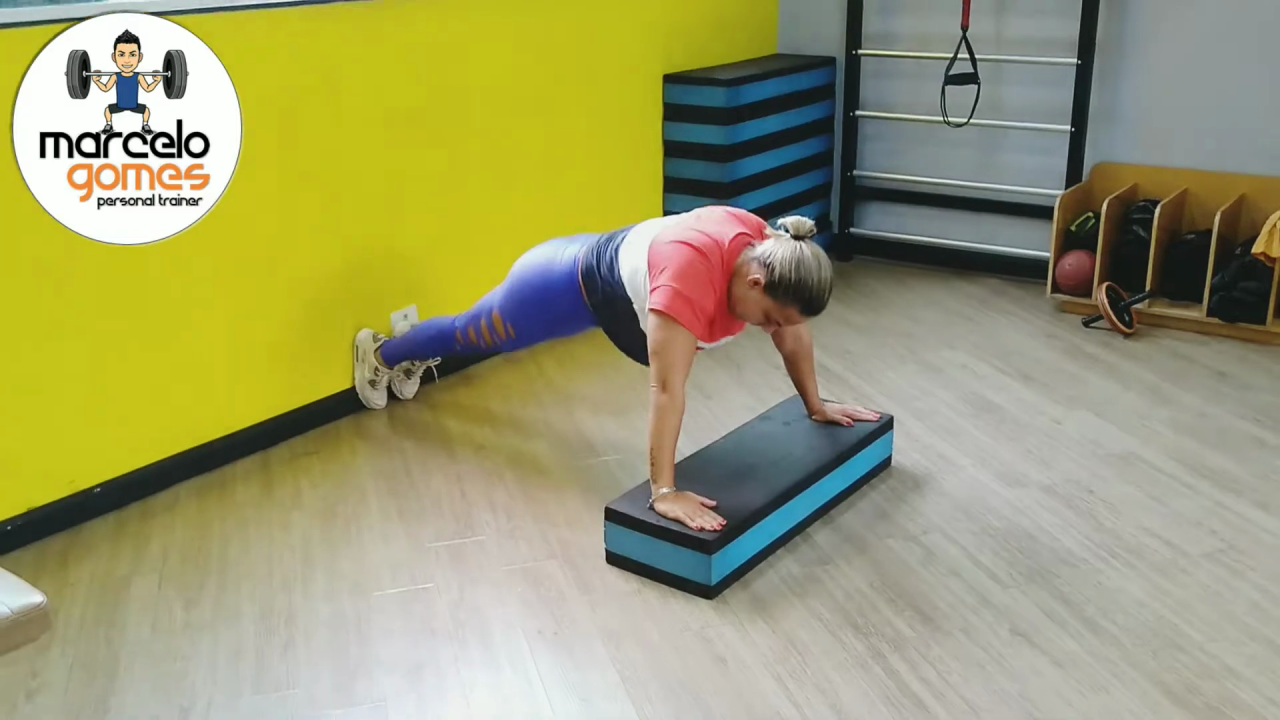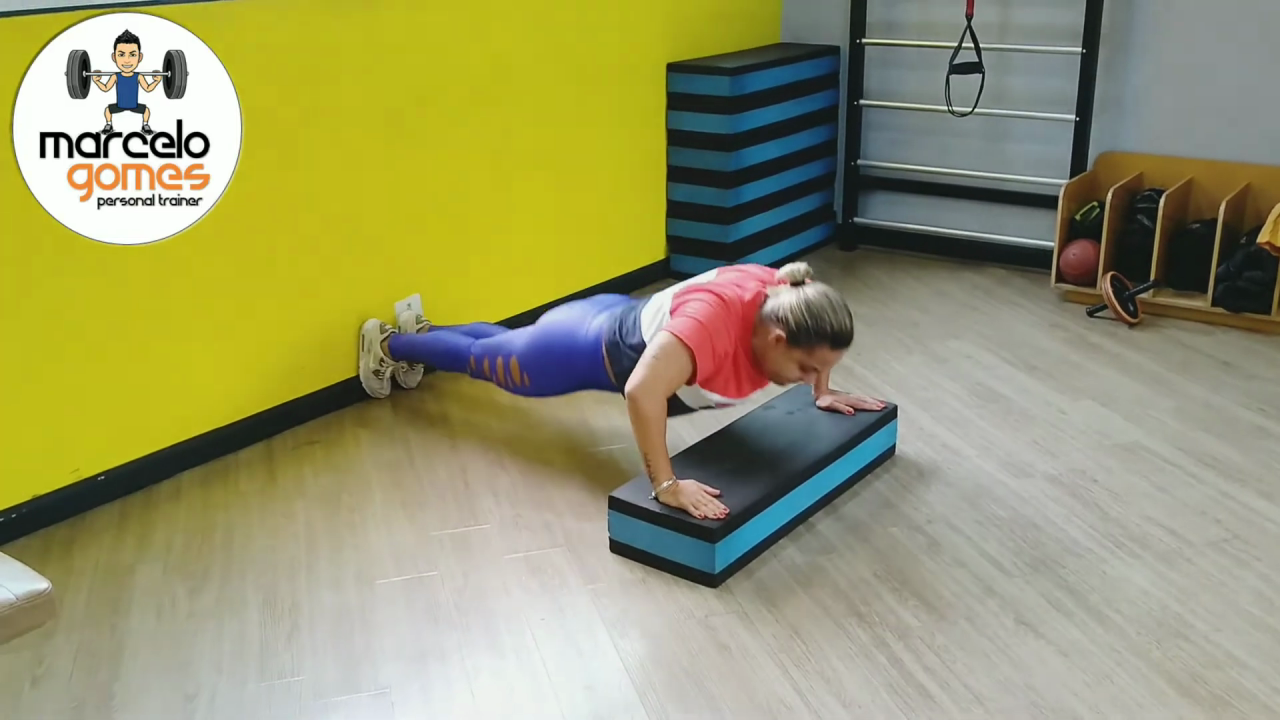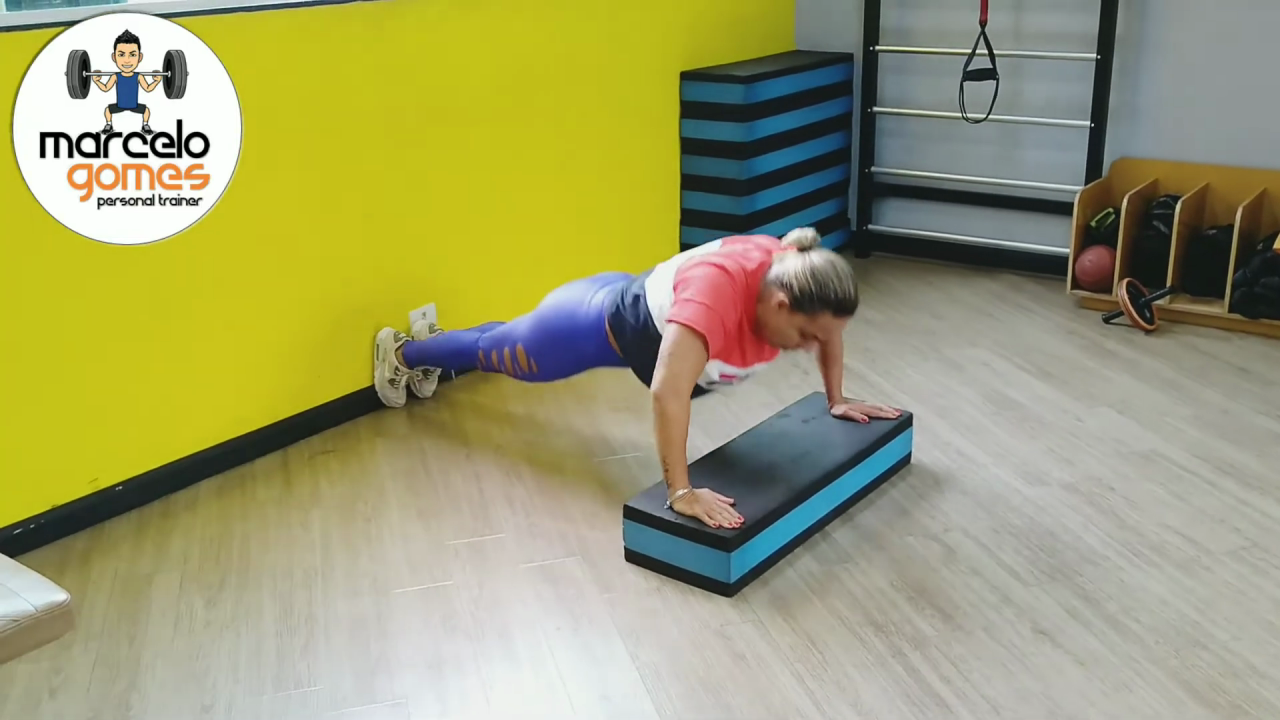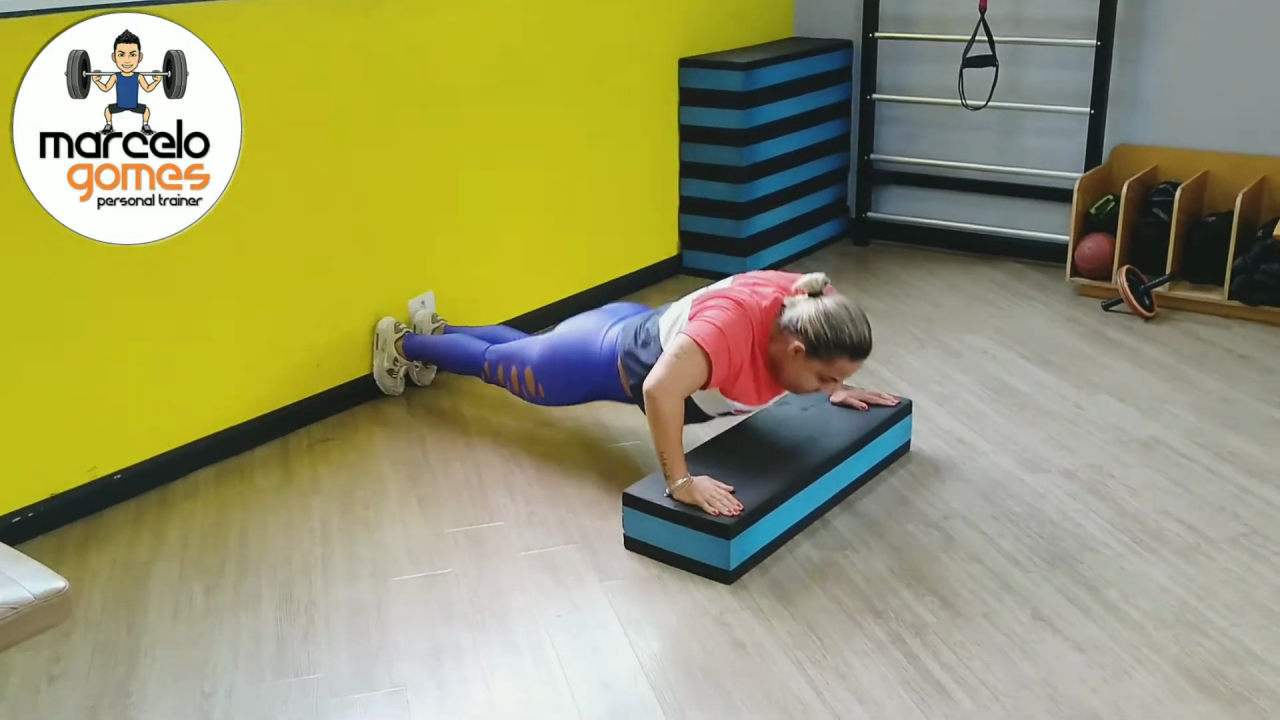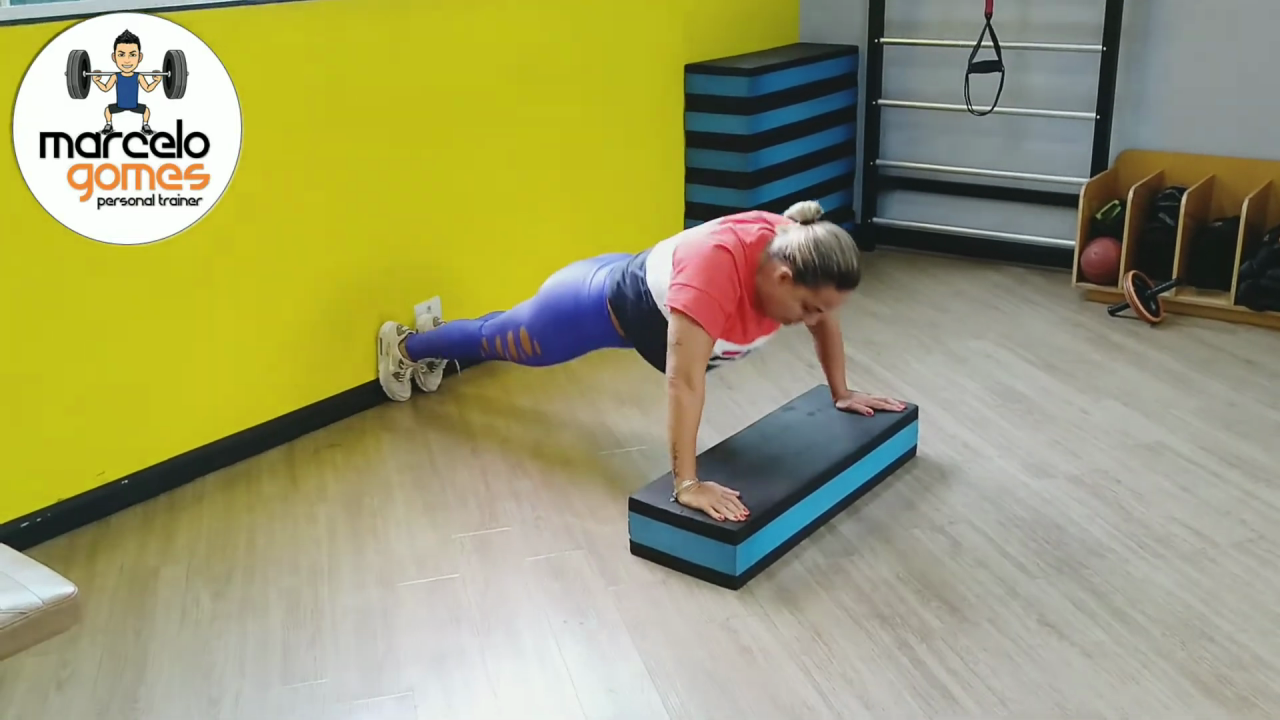
dt=1s
person 1, frame 1
left shoulder: (775, 257)
right shoulder: (693, 269)
left elbow: (794, 338)
right elbow: (667, 387)
left wrist: (816, 405)
right wrist: (664, 492)
left hip: (608, 286)
right hip: (567, 282)
left knee: (475, 337)
right knee: (468, 334)
left ankle: (413, 358)
right ankle: (381, 352)
person 1, frame 2
left shoulder: (789, 302)
right shoulder: (717, 320)
right elbow: (641, 391)
left wrist: (824, 392)
right wrist: (667, 486)
left hip: (629, 324)
right hip: (593, 349)
left knee: (505, 340)
right knee: (483, 359)
left ankle: (422, 327)
right ankle: (389, 344)
person 1, frame 3
left shoulder: (795, 277)
right shoulder: (719, 289)
left elbow: (828, 336)
right elbow: (669, 393)
left wrist: (838, 400)
right wrist: (681, 493)
left hip: (636, 317)
right hip: (596, 324)
left knee: (503, 344)
right knee: (492, 354)
left ankle: (432, 337)
right ankle: (403, 351)
person 1, frame 4
left shoulder: (805, 307)
right shoulder: (734, 327)
right elbow: (658, 390)
left wrist: (842, 387)
right wrist: (681, 483)
left hip: (641, 330)
right hip: (606, 361)
left knee: (522, 343)
right knee: (494, 362)
left ankle: (437, 327)
right ankle: (402, 343)
person 1, frame 5
left shoulder: (796, 251)
right shoulder: (718, 264)
left elbow: (826, 323)
right elbow: (684, 380)
left wrist: (842, 395)
right wrist: (687, 485)
left hip: (638, 297)
right hip: (595, 304)
left knee: (501, 336)
right knee: (495, 343)
left ankle: (438, 331)
right ankle: (406, 346)
